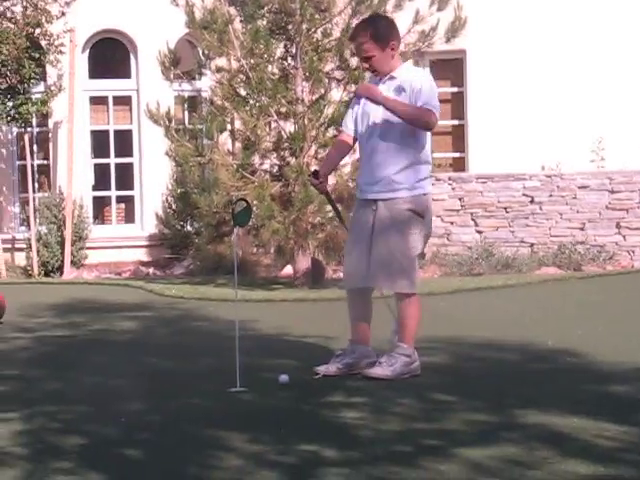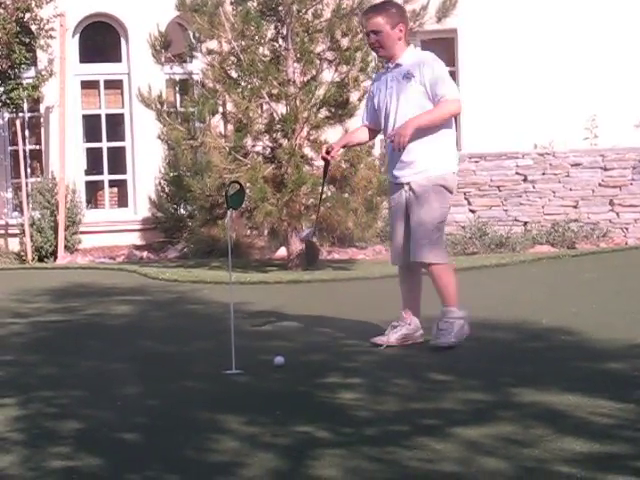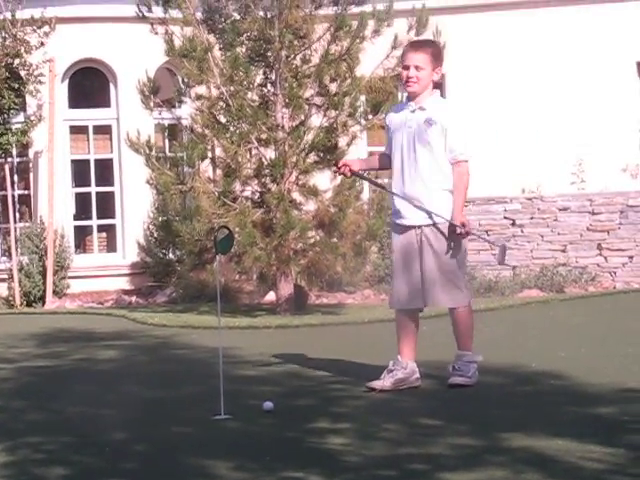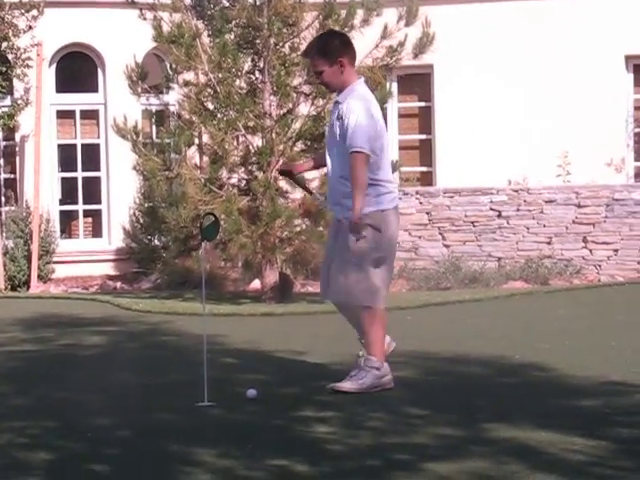
dt=1s
person 1, frame 1
left shoulder: (418, 79)
right shoulder: (365, 92)
left elbow: (428, 119)
right elbow: (346, 137)
left wrist: (383, 99)
right wrist: (324, 170)
left hip: (406, 197)
right hip: (367, 196)
left knee: (402, 275)
right knee: (355, 275)
left ankle: (405, 354)
right ankle: (358, 350)
person 1, frame 2
left shoulder: (426, 63)
right shoulder: (380, 81)
left elbow: (453, 105)
right elbow: (371, 128)
left wrist: (413, 123)
right wrist: (340, 143)
left hip: (433, 173)
right hip: (400, 177)
left knee: (429, 248)
right knee: (404, 252)
left ankle: (454, 316)
right ankle: (409, 321)
person 1, frame 3
left shoulder: (445, 114)
right shoulder: (394, 115)
left elbow: (460, 165)
left wrist: (459, 212)
right wrist: (358, 164)
left hip: (441, 220)
right hip: (403, 220)
left knee: (455, 293)
right knee: (404, 296)
left ankle: (466, 360)
right ankle: (405, 366)
person 1, frame 4
left shoulder: (358, 104)
right shoulder: (341, 103)
left elbow: (359, 157)
left wrist: (358, 207)
right wrist: (307, 164)
left hip: (369, 211)
right hip: (344, 212)
left knee: (365, 290)
right knee: (336, 288)
left ankle: (375, 367)
right ankle: (377, 341)
